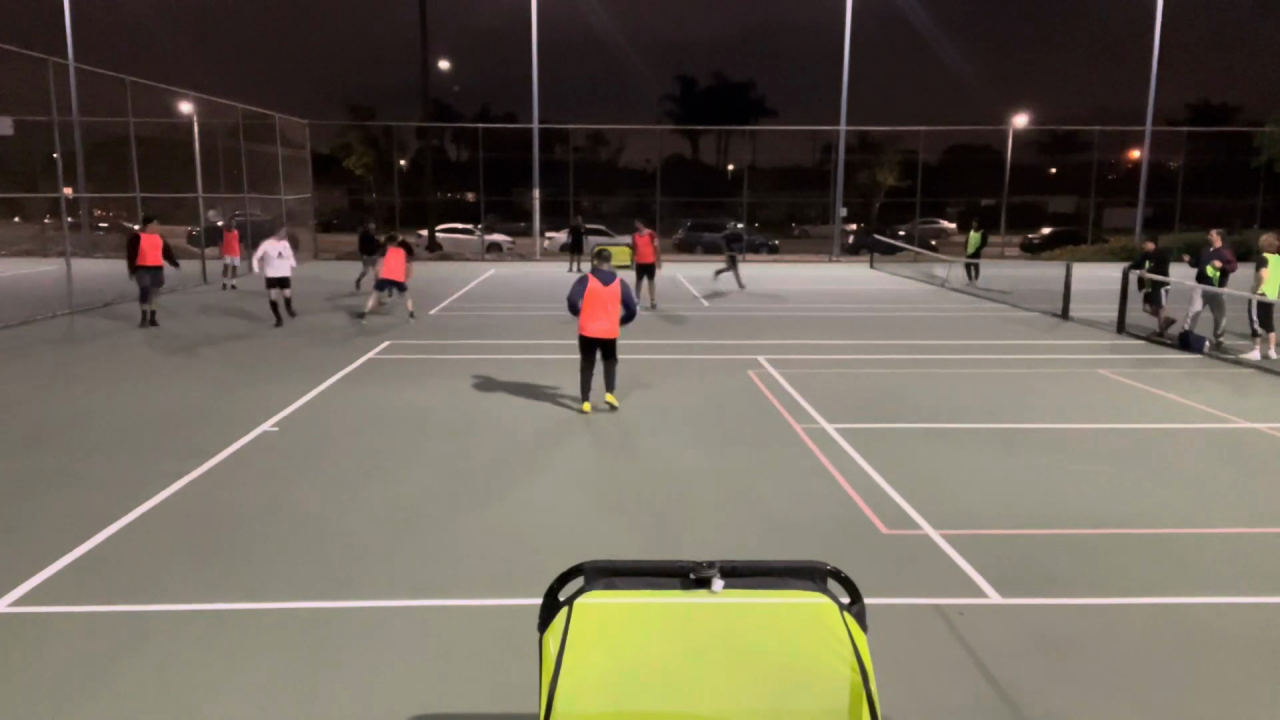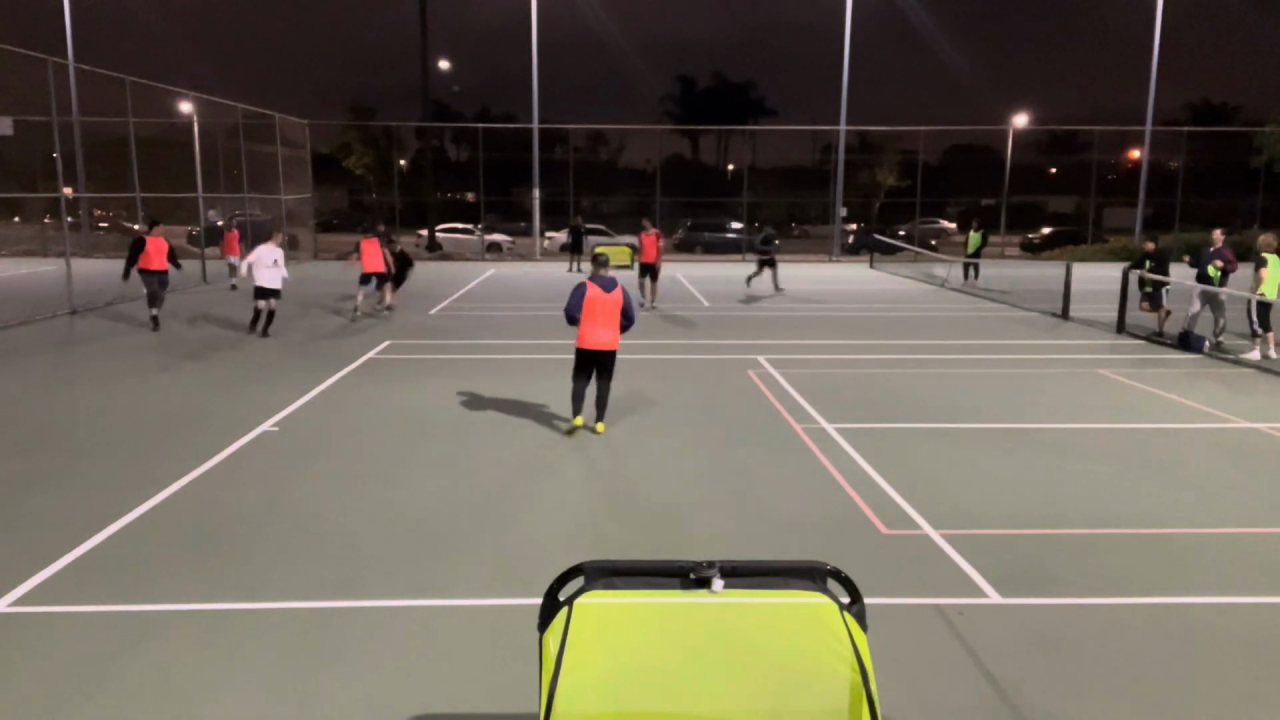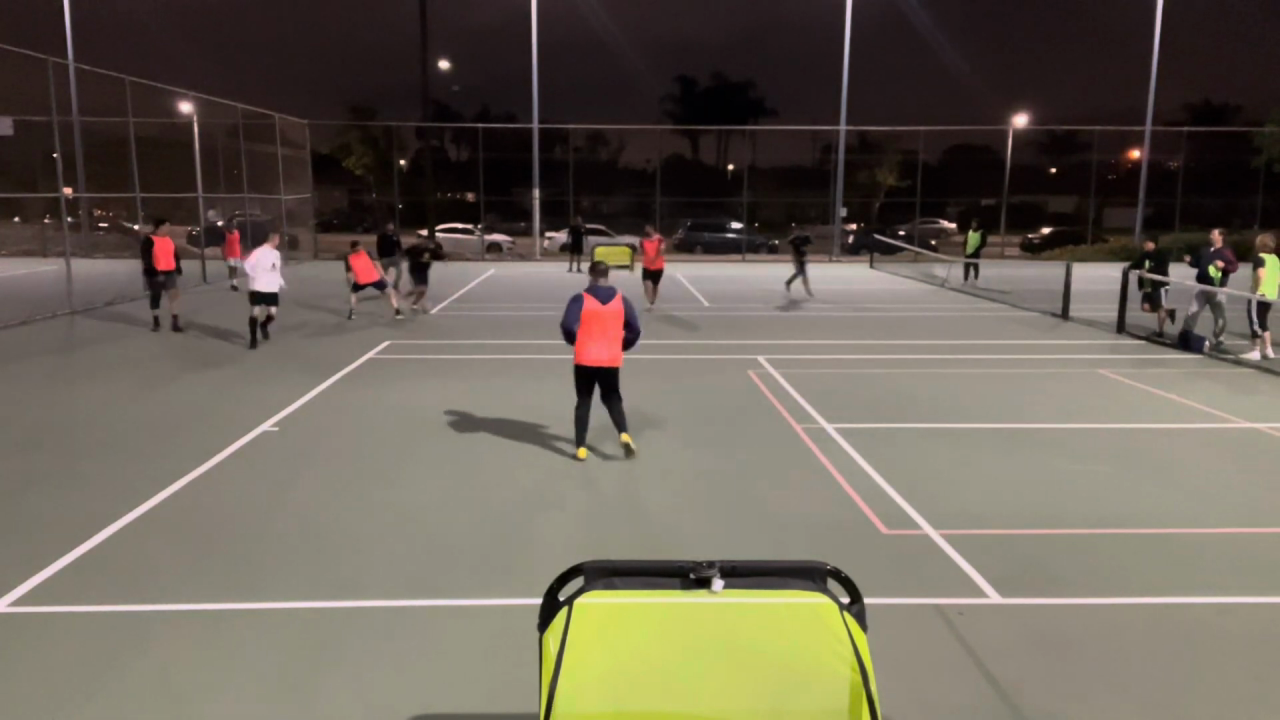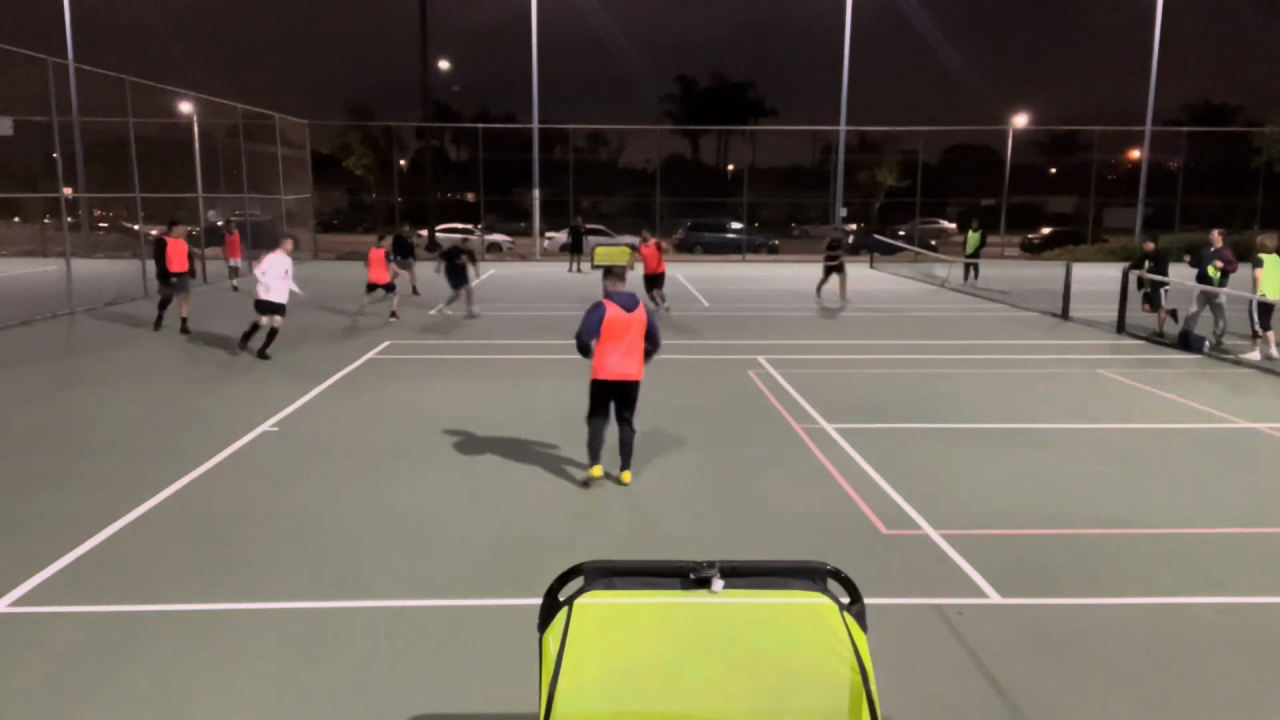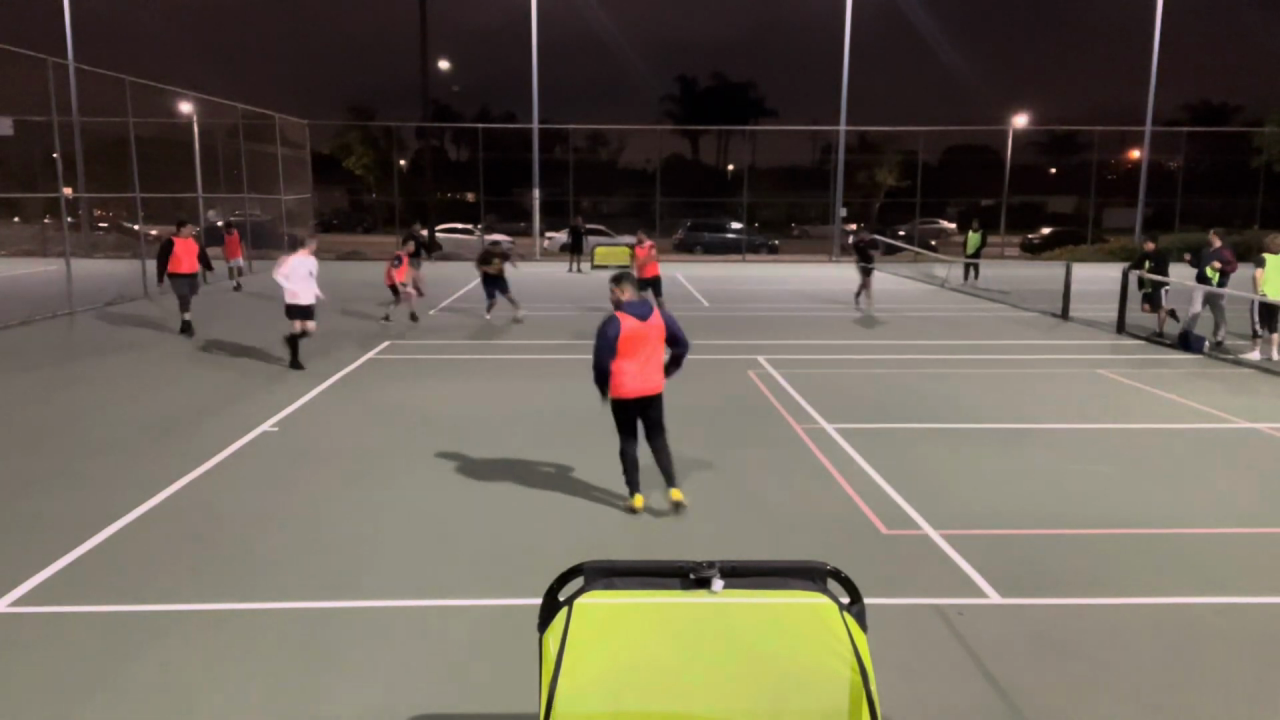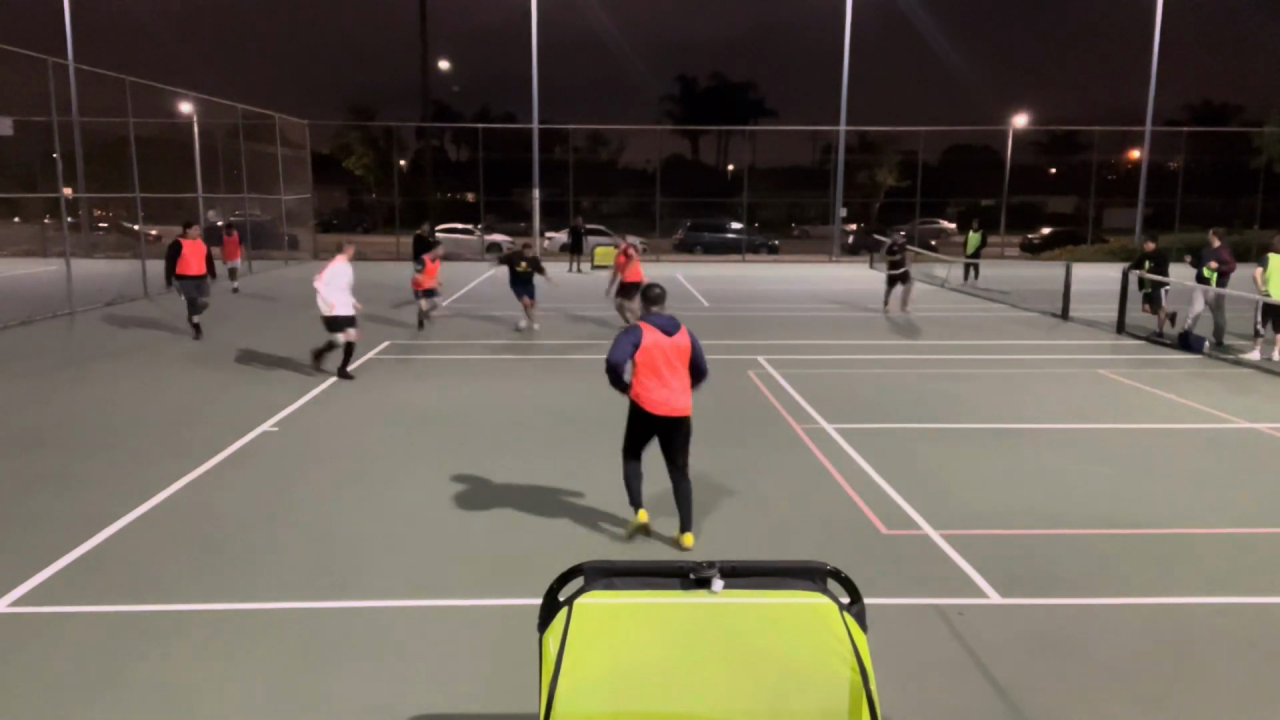
dt=0.3s
person 1, frame 1
left shoulder: (585, 280)
right shoulder: (620, 283)
left elbow: (572, 301)
right elbow: (632, 309)
left wrist: (577, 313)
right wrist: (622, 321)
left hip: (587, 332)
right hip: (610, 333)
left knee: (587, 366)
right knee: (610, 362)
left ankle: (586, 403)
right ankle: (610, 394)
person 1, frame 2
left shoulder: (583, 288)
right shoulder: (620, 290)
left elbow: (570, 312)
right elbow: (630, 319)
left wrist: (576, 322)
left hip: (586, 344)
right hip: (610, 345)
left knee: (580, 380)
right knee: (603, 382)
left ankle: (577, 417)
right ankle: (600, 422)
person 1, frame 3
left shoulder: (580, 300)
right shoulder: (622, 301)
left elbow: (567, 327)
right elbow: (635, 332)
left wrist: (574, 343)
right wrist: (621, 347)
left hip: (584, 360)
right hip: (611, 361)
left knee: (583, 402)
right knee: (613, 400)
left ankle: (581, 448)
right ankle: (624, 436)
person 1, frame 4
left shoulder: (600, 308)
right shoulder: (642, 309)
left elbow: (583, 338)
right elbow: (654, 343)
left wrist: (588, 353)
left hip: (603, 375)
right hip: (632, 375)
left knee: (597, 420)
right knee: (626, 422)
left ankle: (595, 466)
right ankle: (626, 471)
person 1, frame 5
left shoulder: (613, 323)
right shoulder: (659, 315)
left elbow: (601, 363)
right elbow: (682, 346)
left wrist: (603, 389)
right wrist: (666, 372)
left hip: (623, 392)
right hip: (653, 389)
left knee: (628, 443)
right knee: (658, 439)
left ankle: (635, 497)
right ankle: (674, 490)
person 1, frame 6
left shoulder: (636, 332)
right shoulder: (685, 334)
left elbow: (614, 361)
right elbow: (700, 373)
left wrist: (622, 386)
left hip: (645, 408)
right hip: (680, 412)
left knee: (631, 457)
right knee: (679, 471)
left ankle: (639, 512)
right ankle: (686, 533)
